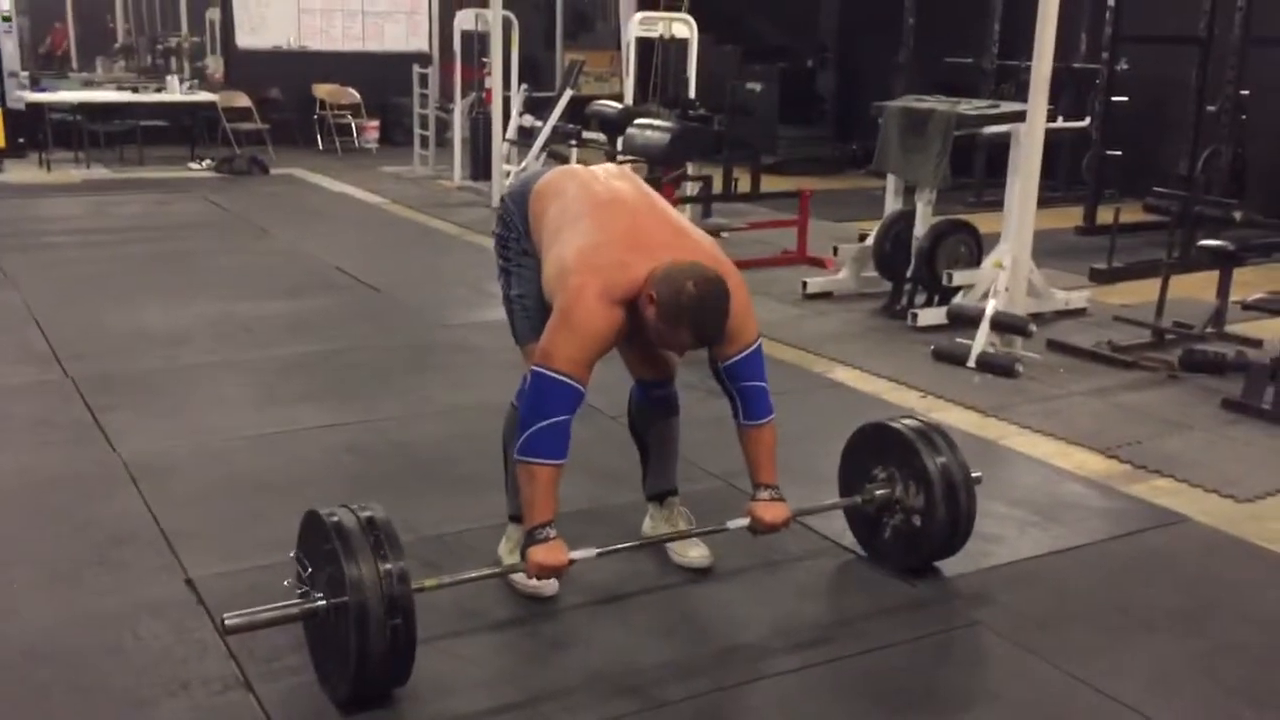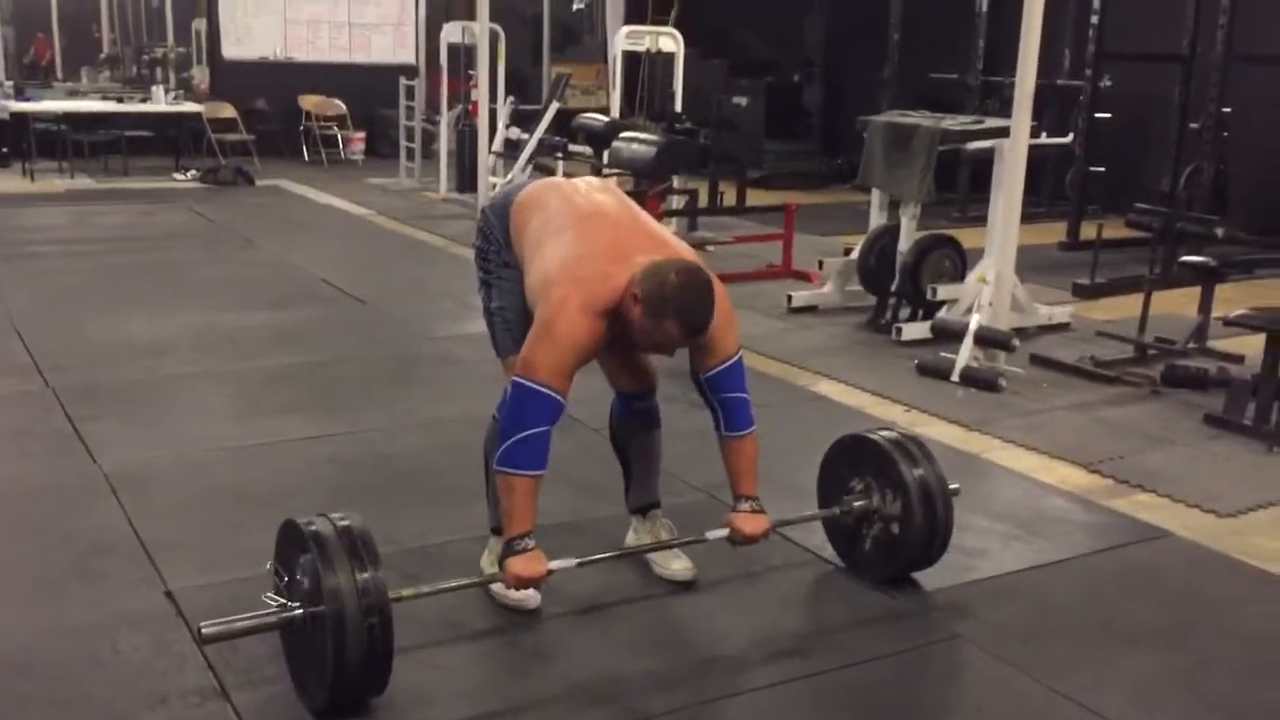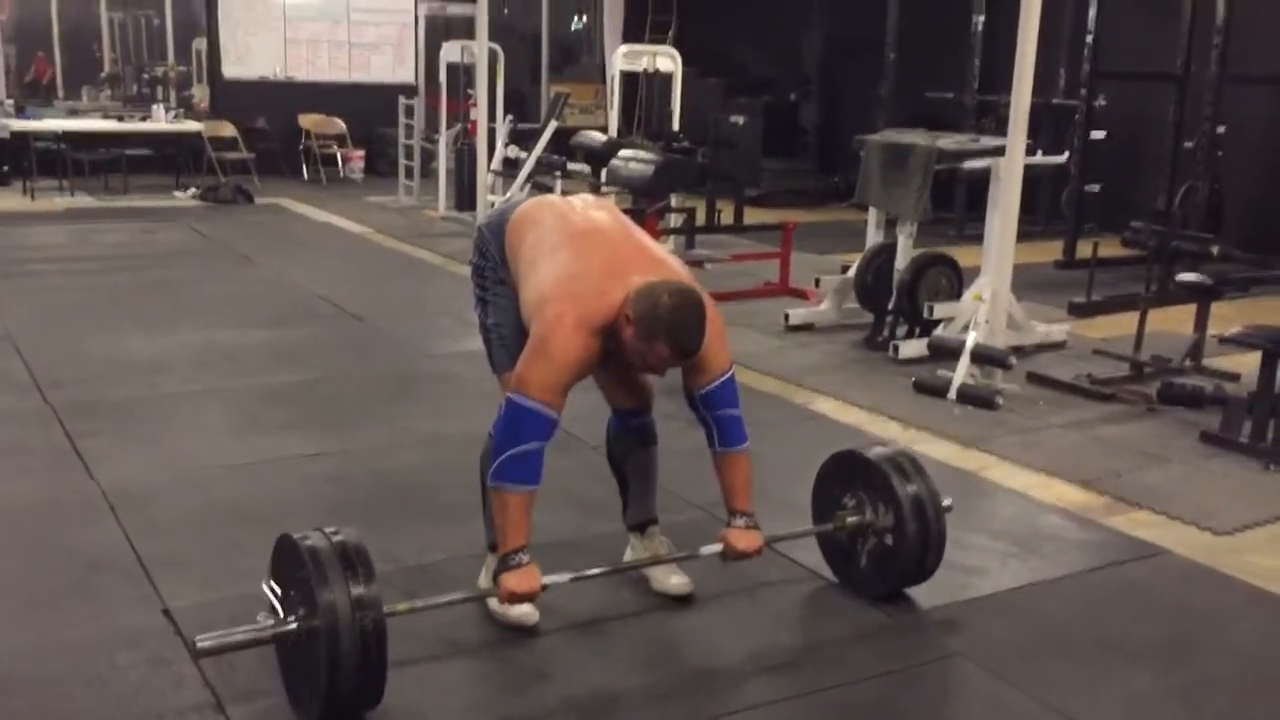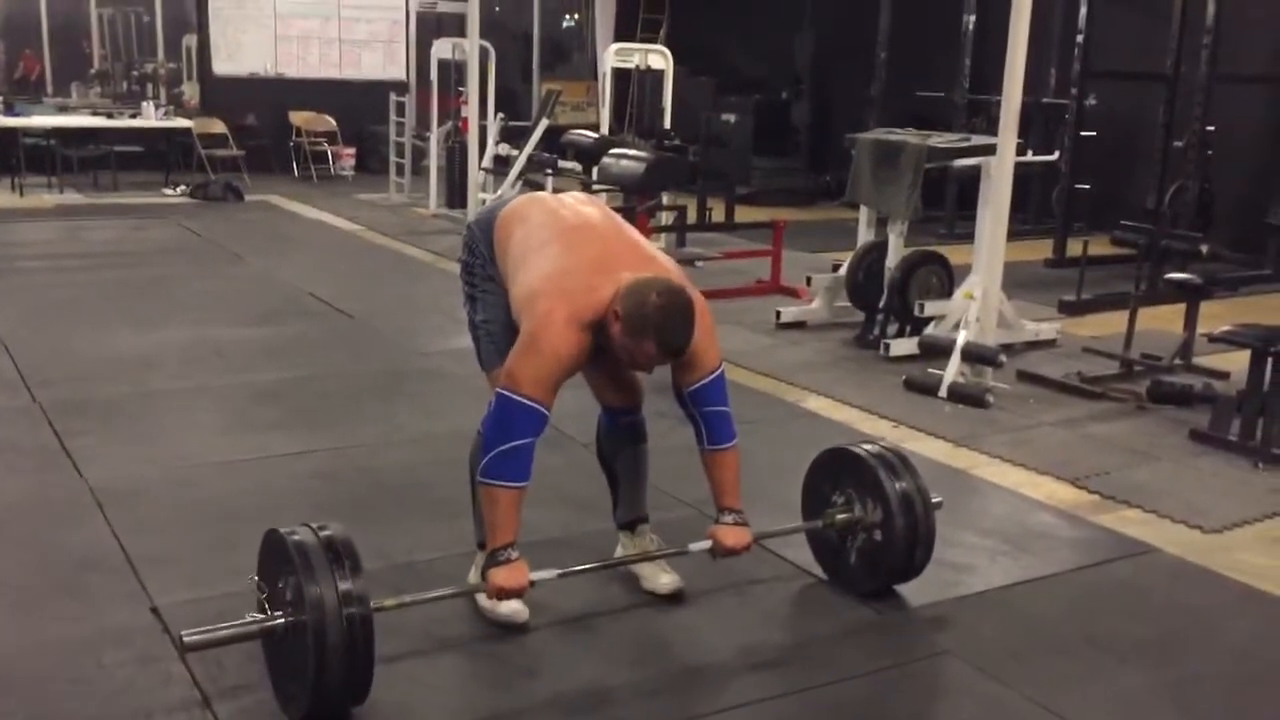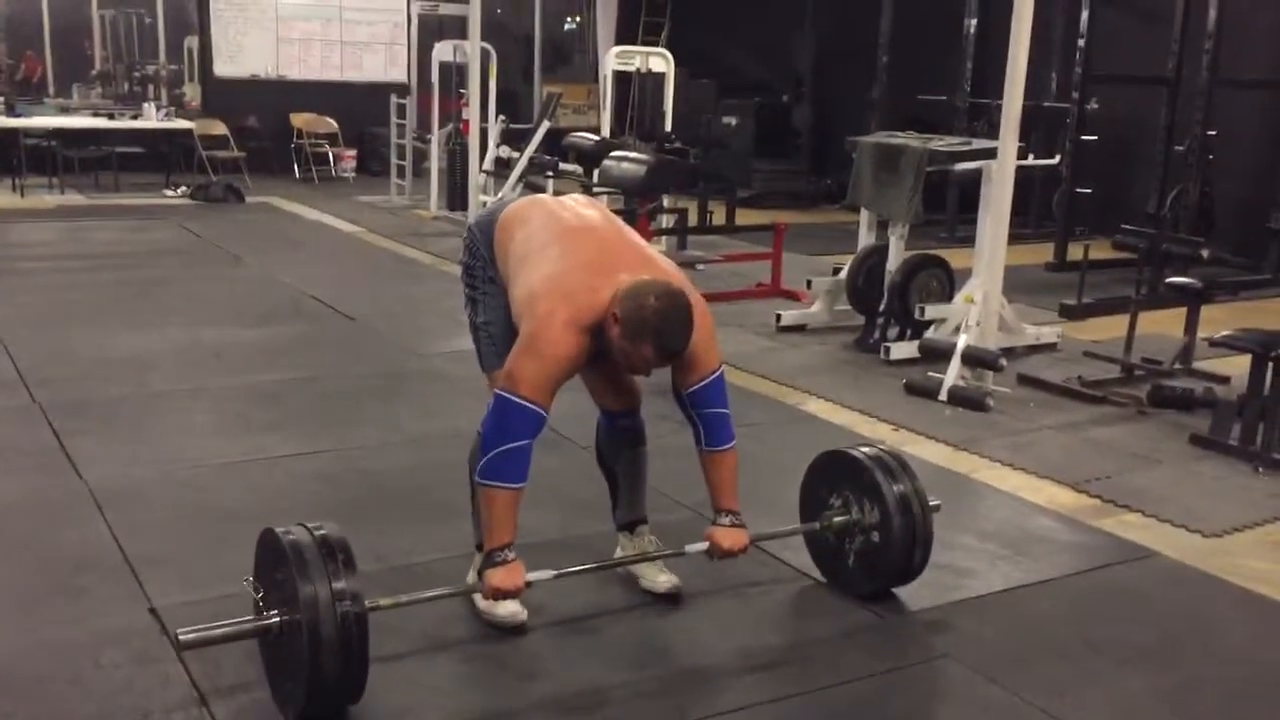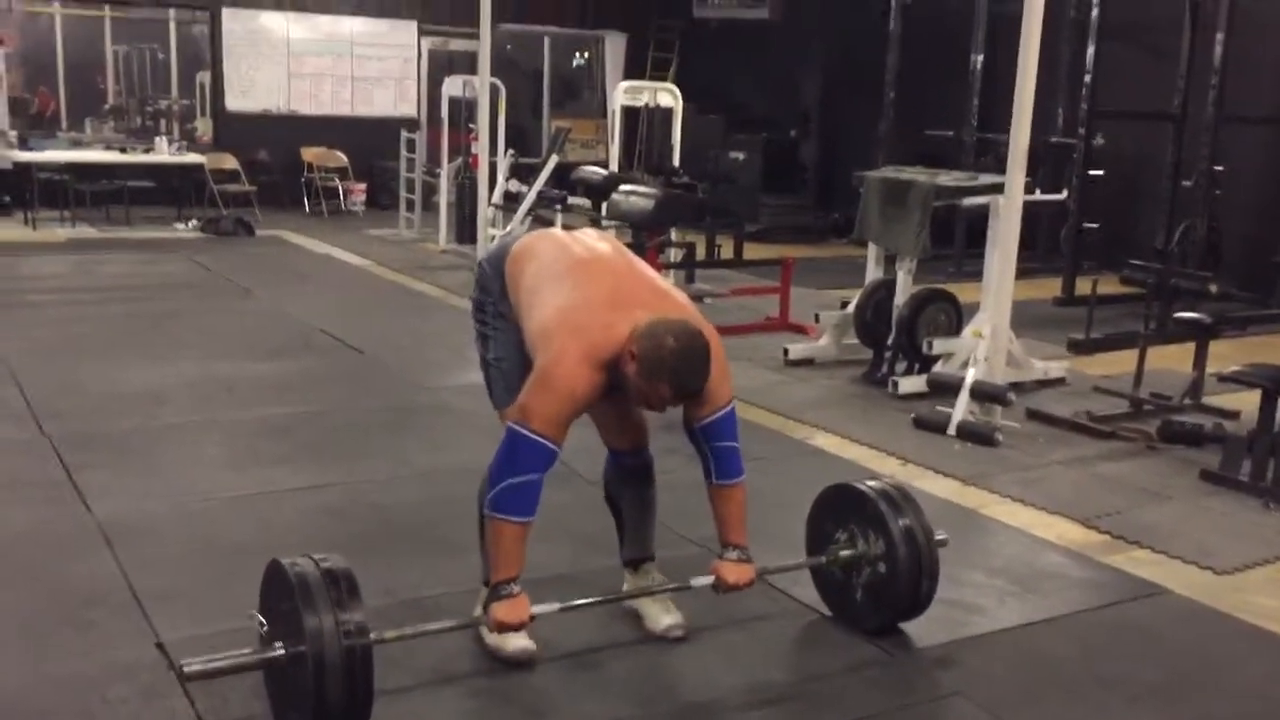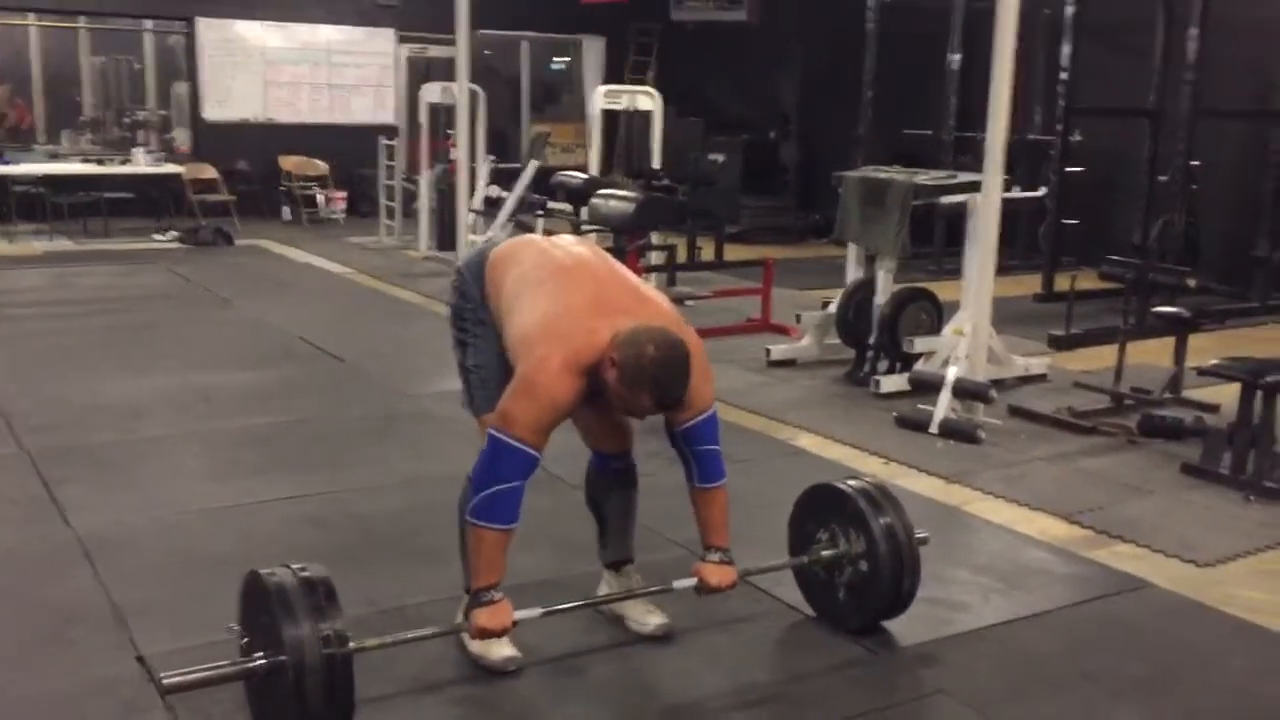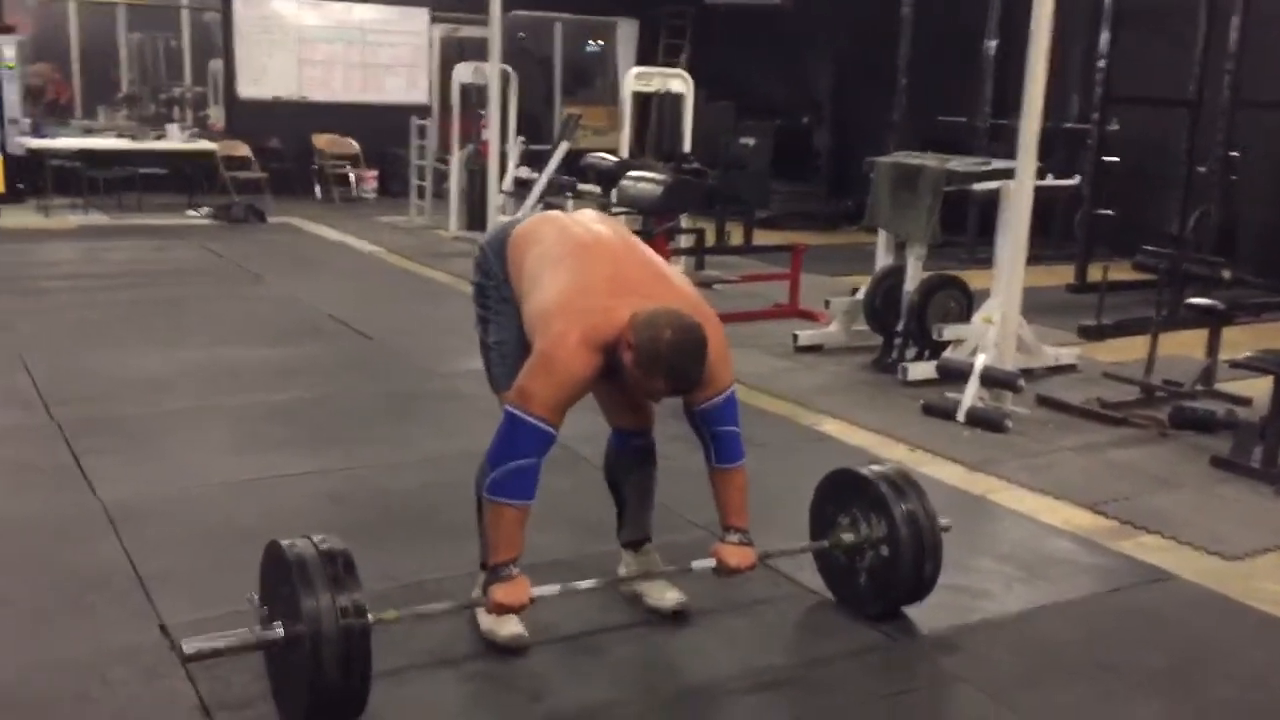
dt=0.3s
person 1, frame 1
left shoulder: (722, 285)
right shoulder: (593, 300)
left elbow: (749, 386)
right elbow: (547, 410)
left wrist: (767, 491)
right wrist: (542, 533)
left knee: (657, 375)
right knee: (547, 382)
left ankle: (664, 509)
right ankle: (520, 529)
person 1, frame 2
left shoulder: (701, 298)
right shoulder: (576, 309)
left elbow: (730, 397)
right elbow: (527, 420)
left wrist: (747, 502)
right wrist: (521, 544)
left knee: (638, 386)
right knee: (528, 392)
left ankle: (647, 521)
right ankle: (501, 542)
person 1, frame 3
left shoulder: (694, 318)
right shoulder: (570, 327)
left elbow: (723, 414)
right elbow: (520, 437)
left wrist: (742, 517)
right wrist: (515, 559)
left knee: (634, 403)
right knee: (523, 409)
left ankle: (644, 537)
right ankle: (497, 559)
person 1, frame 4
left shoulder: (684, 310)
right shoulder: (561, 323)
left elbow: (712, 411)
right elbow: (511, 433)
left wrist: (731, 514)
right wrist: (505, 555)
left knee: (624, 402)
right knee: (511, 408)
left ankle: (634, 536)
right ankle: (488, 556)
person 1, frame 5
left shoulder: (686, 314)
right shoulder: (559, 326)
left elbow: (711, 413)
right elbow: (509, 434)
left wrist: (727, 516)
right wrist: (500, 556)
left knee: (623, 404)
right knee: (511, 410)
left ankle: (634, 537)
right ankle: (484, 559)
person 1, frame 6
left shoulder: (700, 346)
right shoulder: (575, 360)
left elbow: (721, 447)
right elbow: (520, 466)
left wrist: (735, 550)
right wrist: (507, 589)
right hip: (507, 282)
left knee: (630, 443)
right knee: (521, 445)
left ankle: (638, 573)
right ankle: (492, 595)
person 1, frame 7
left shoulder: (682, 349)
right shoulder: (555, 368)
left elbow: (702, 451)
right elbow: (500, 475)
left wrist: (718, 552)
right wrist: (489, 596)
left knee: (615, 446)
right knee: (503, 454)
left ankle: (618, 577)
right ankle: (474, 602)
person 1, frame 8
left shoulder: (701, 332)
right shoulder: (572, 344)
left elbow: (722, 431)
right elbow: (517, 449)
left wrist: (736, 533)
right wrist: (505, 571)
left knee: (635, 426)
right knee: (521, 429)
left ankle: (637, 557)
right ankle: (488, 578)
